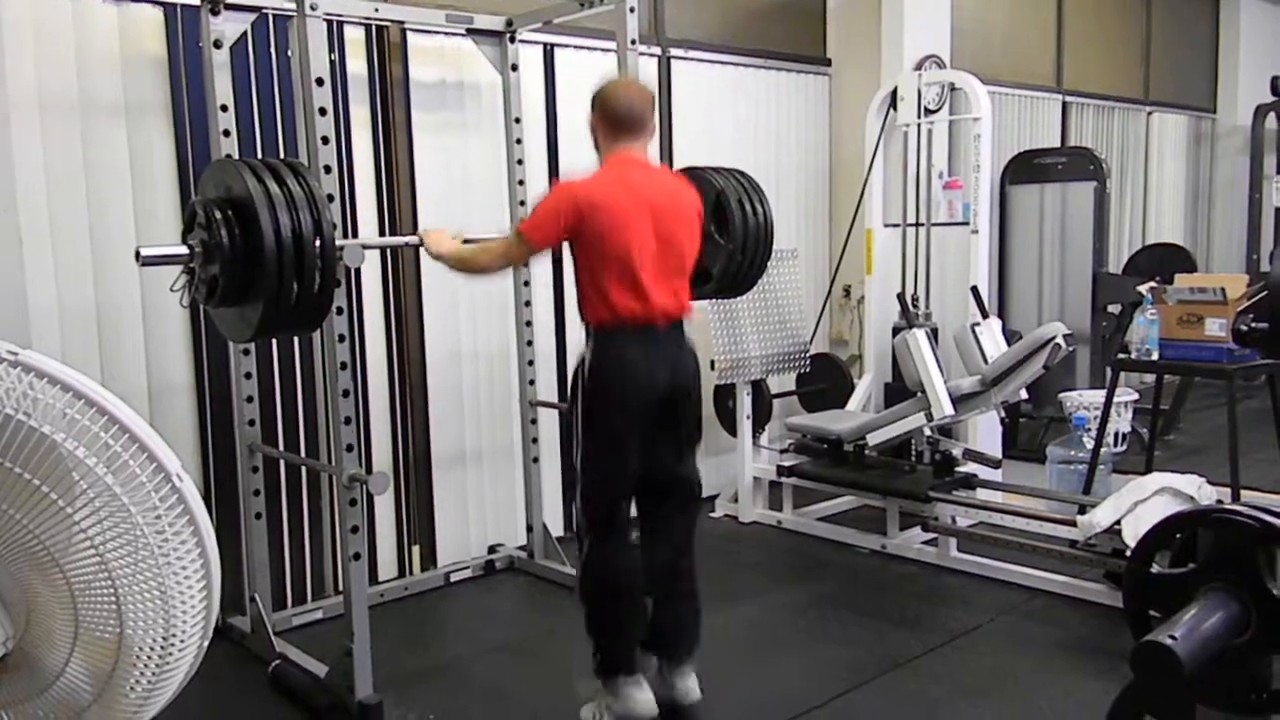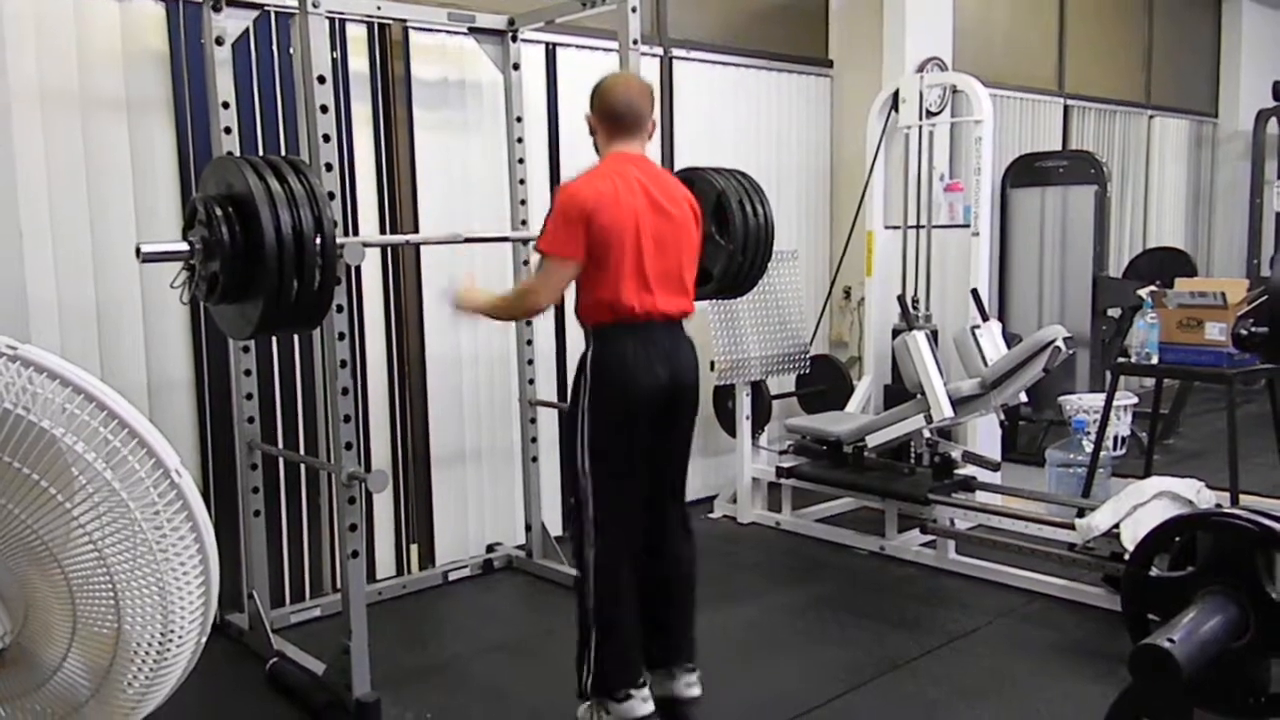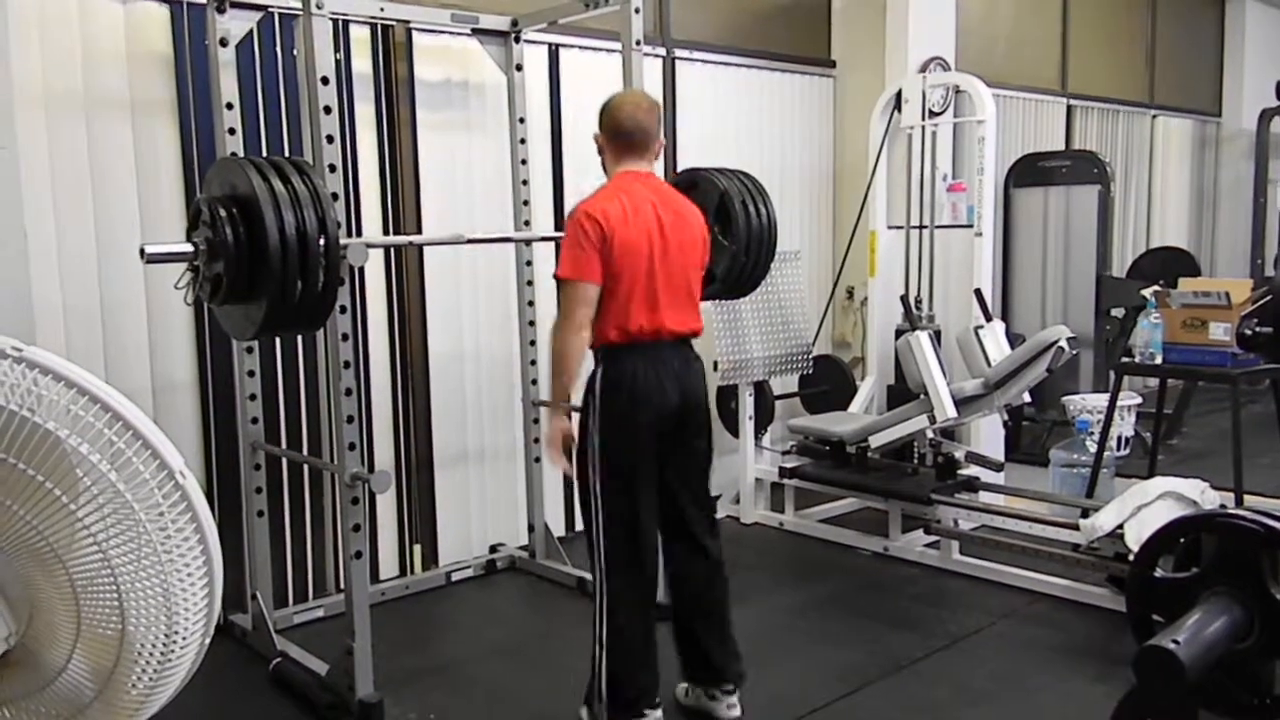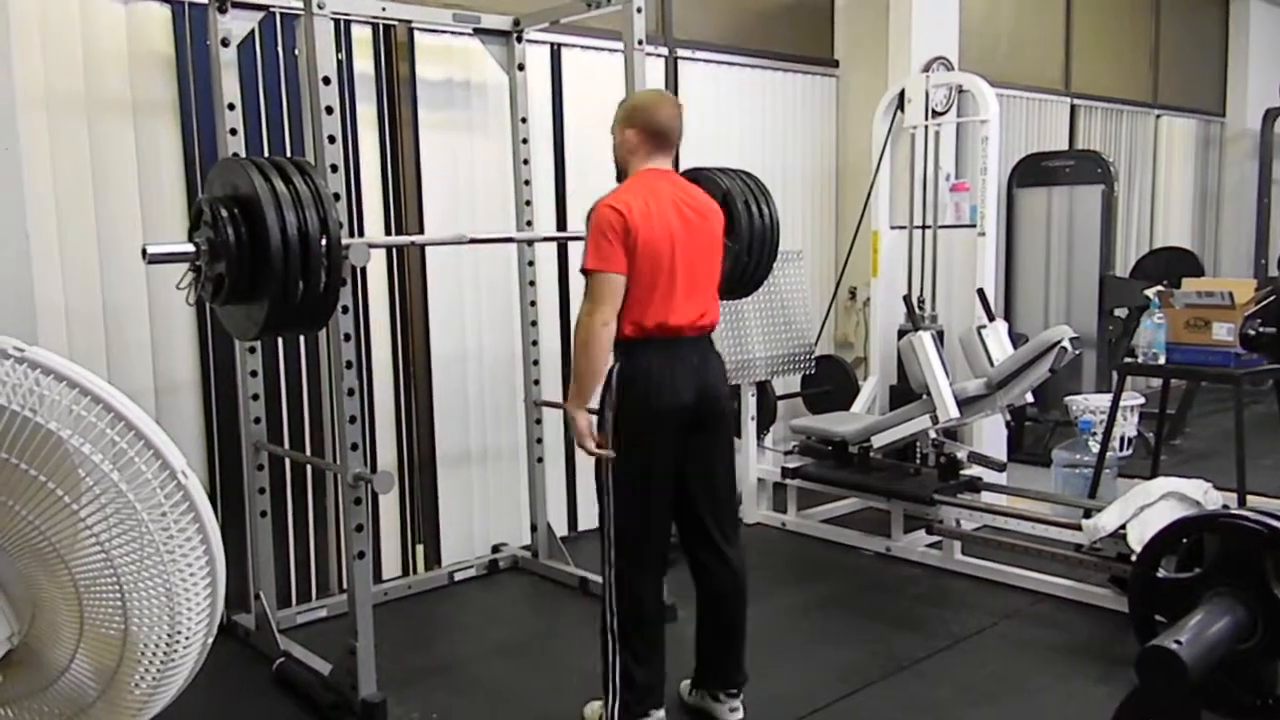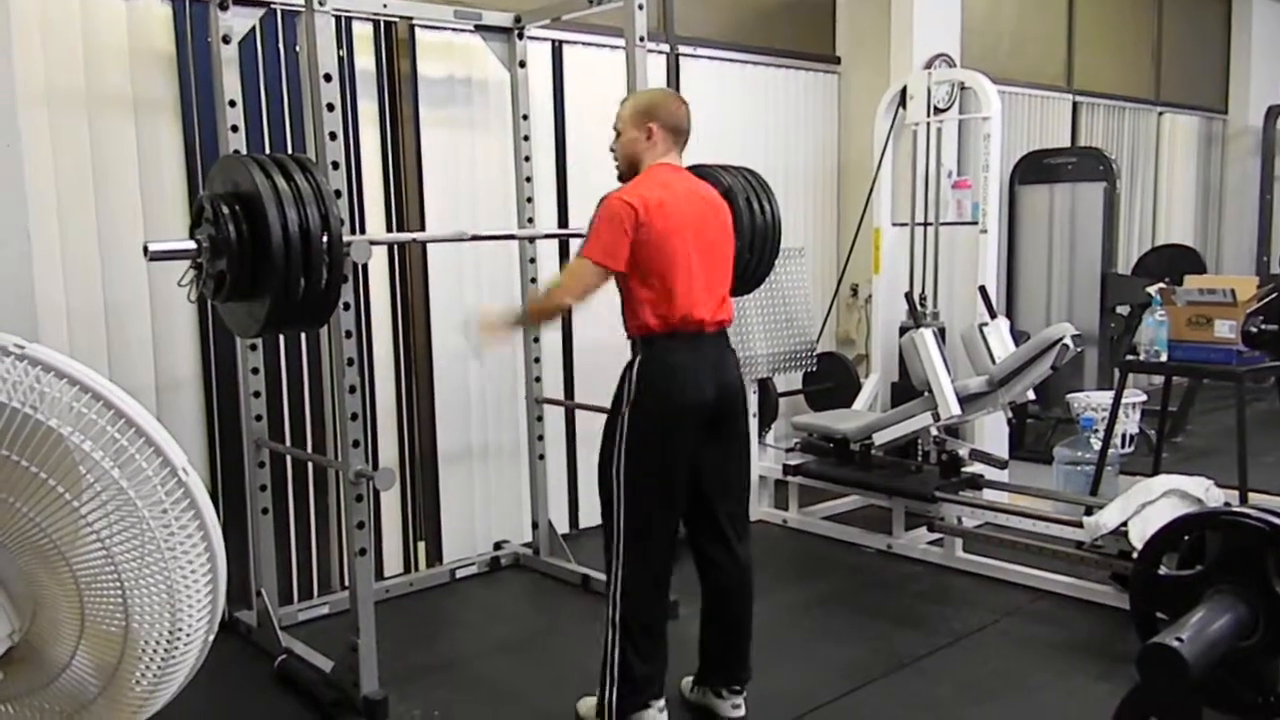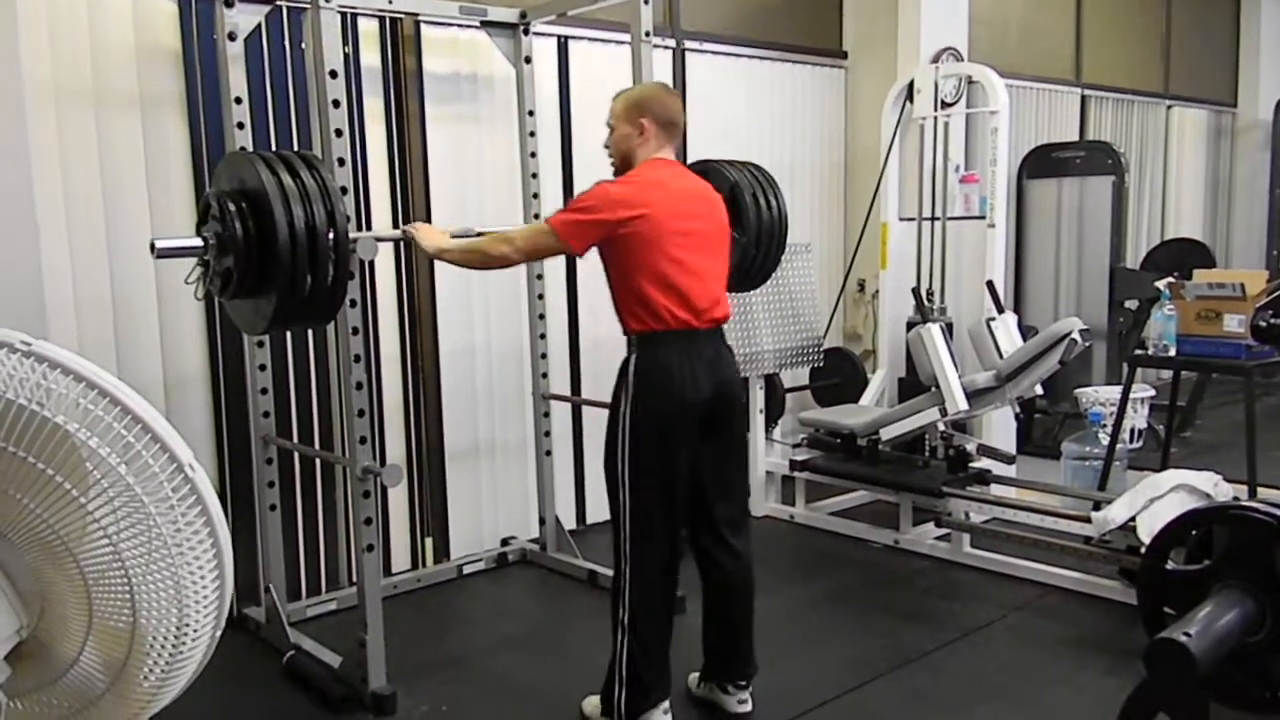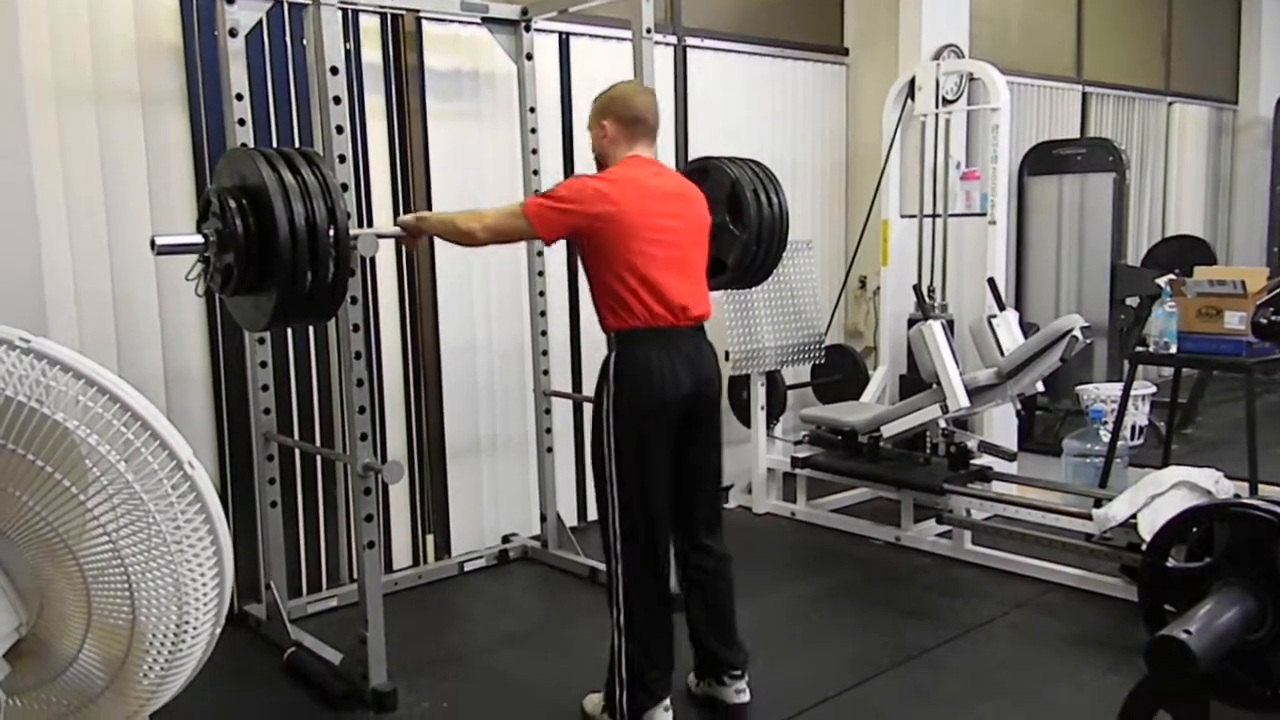
dt=0.2s
person 1, frame 1
left shoulder: (581, 196)
right shoulder: (686, 196)
left elbow: (499, 258)
left wrist: (446, 250)
left hip: (619, 361)
right hip: (678, 358)
left knee: (603, 527)
right knee: (673, 511)
right ankle: (675, 662)
person 1, frame 2
left shoulder: (582, 194)
right shoulder: (682, 196)
left elbow: (541, 296)
left wrist: (478, 303)
left hip: (617, 359)
right hip: (677, 354)
left knee: (607, 530)
right knee: (665, 518)
right ankle: (676, 665)
person 1, frame 3
left shoulder: (593, 215)
right shoulder: (690, 214)
left elbow: (577, 323)
left wrist: (558, 412)
left hip: (627, 381)
right hip: (685, 372)
left knee: (623, 550)
right knee: (694, 537)
person 1, frame 4
left shoulder: (617, 209)
right shoulder: (708, 208)
left elbow: (601, 316)
left wrist: (579, 405)
left hip: (646, 376)
right hip: (706, 369)
left knee: (635, 549)
right knee: (715, 538)
person 1, frame 5
left shoulder: (629, 202)
right shoulder: (715, 203)
left elbow: (568, 293)
left wrist: (506, 321)
left hip: (664, 372)
right hip: (722, 364)
left knee: (641, 545)
right knee: (723, 536)
person 1, frame 6
left shoulder: (618, 198)
right shoulder: (710, 197)
left elbow: (512, 249)
left wrist: (441, 245)
left hip: (660, 370)
right hip: (719, 364)
left knee: (647, 545)
right knee: (723, 532)
person 1, frame 7
left shoulder: (594, 195)
right shoulder: (691, 196)
left elbow: (482, 228)
left wrist: (426, 224)
left hip: (640, 367)
right hip: (697, 359)
left knee: (637, 539)
right knee: (701, 528)
